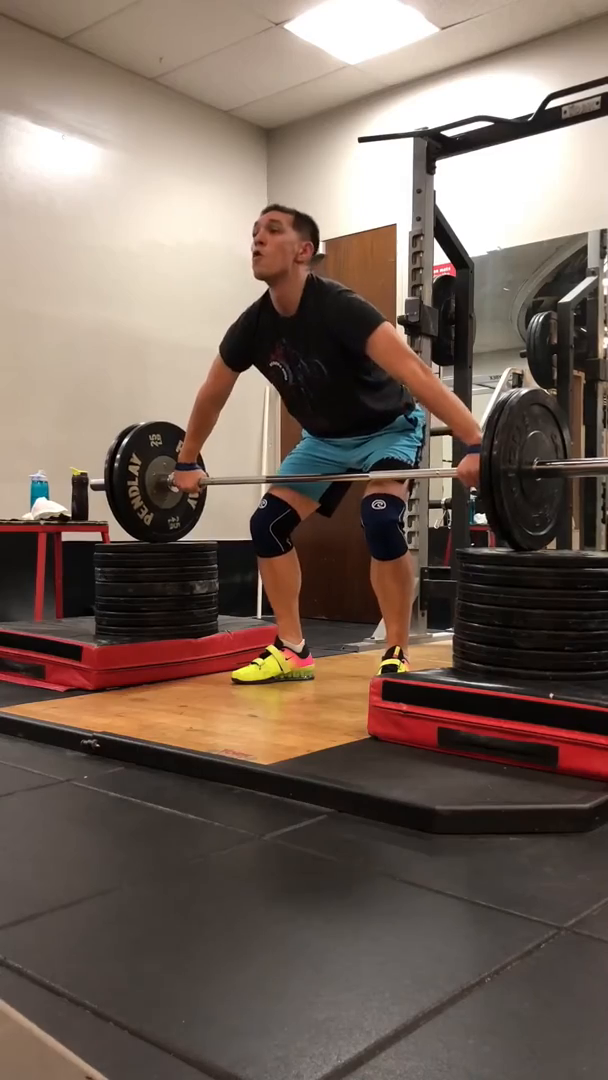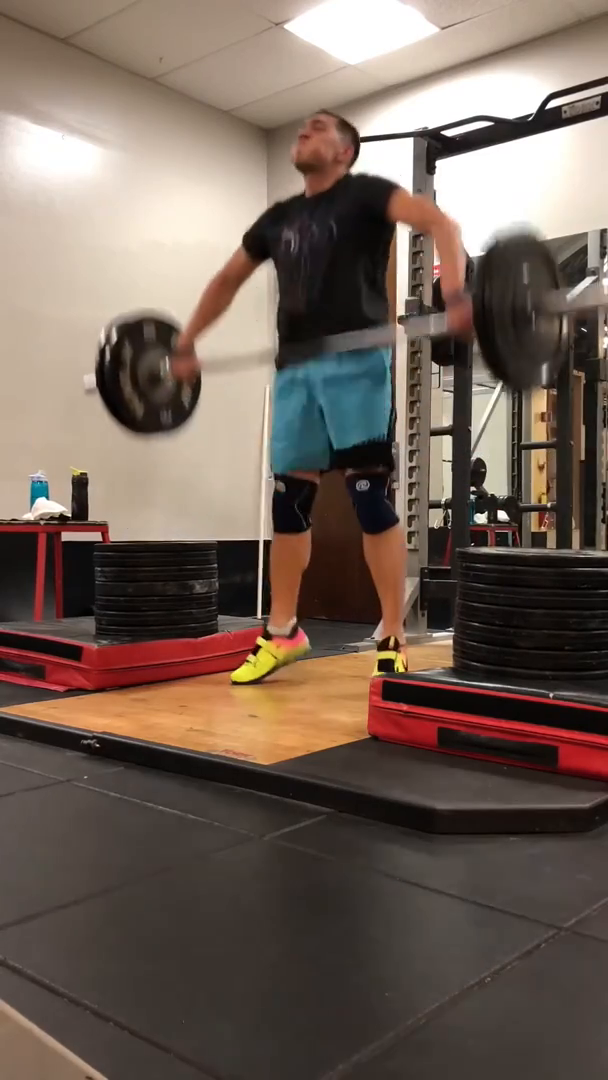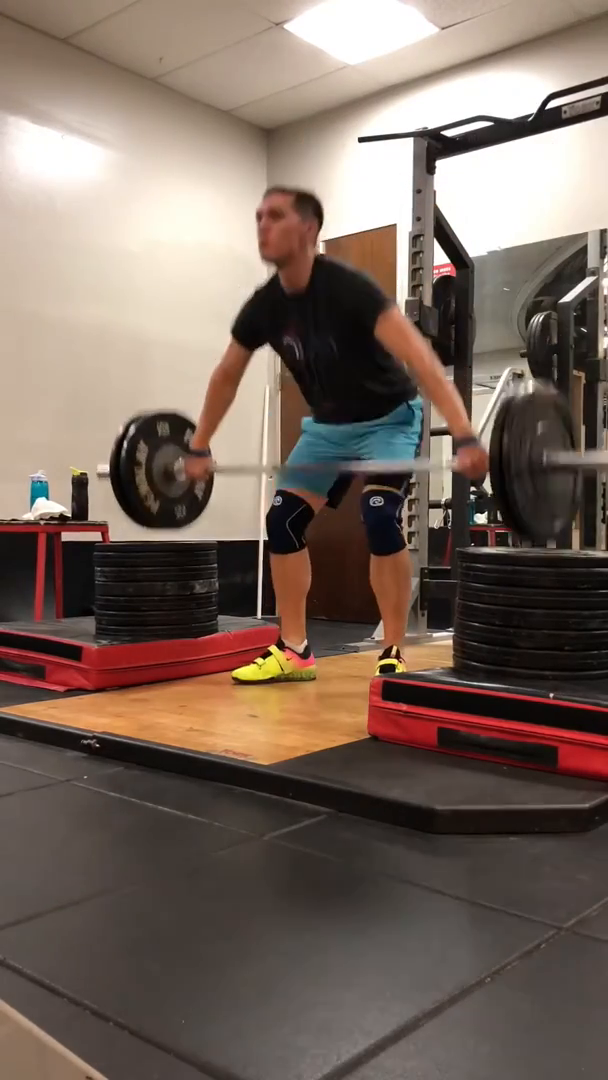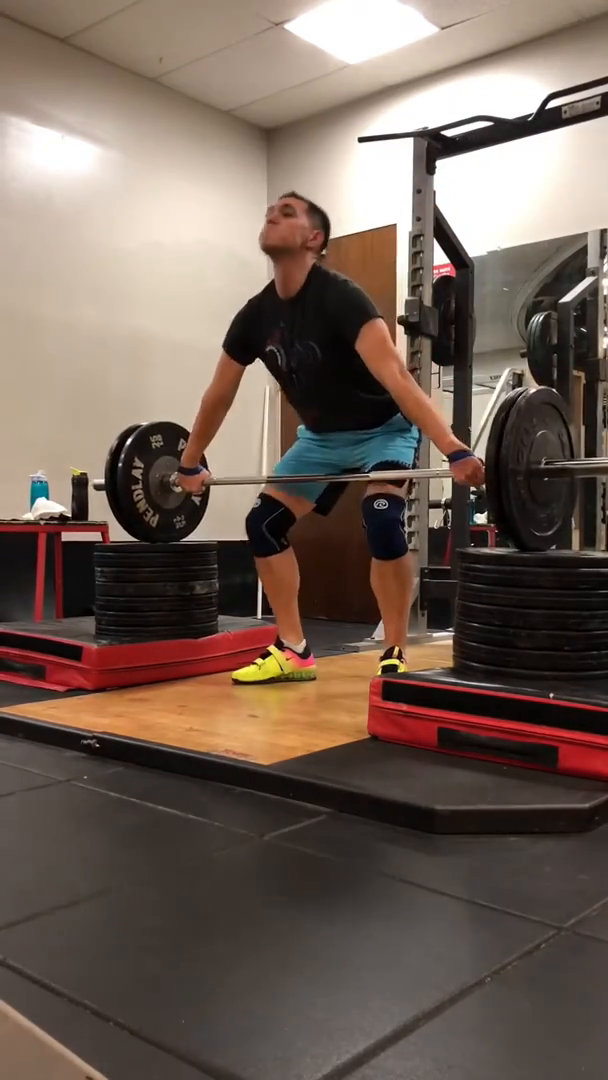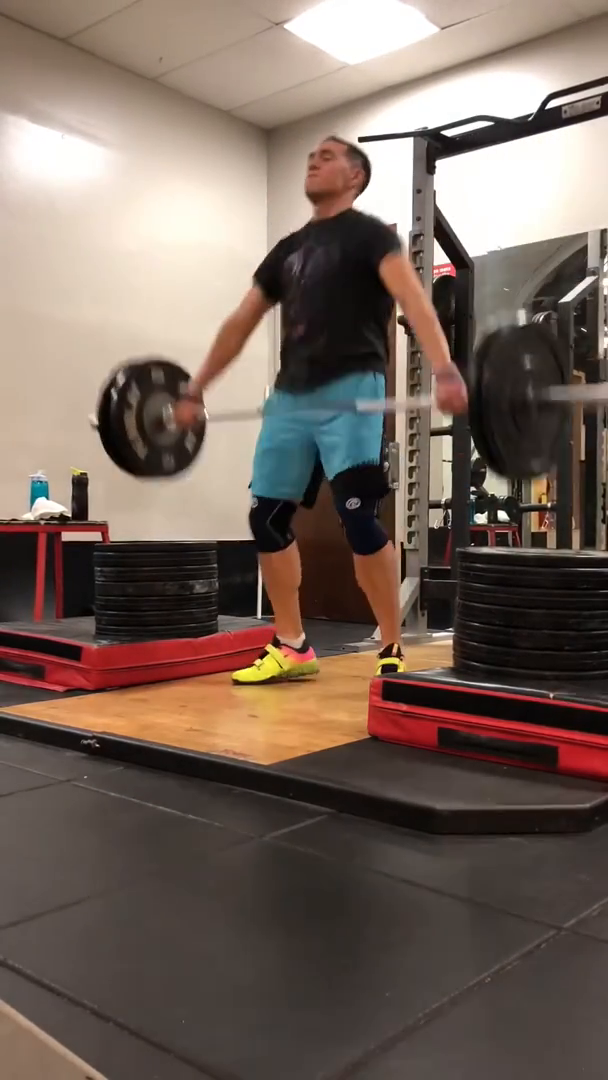
dt=1s
person 1, frame 1
left shoulder: (339, 307)
right shoulder: (253, 326)
left elbow: (415, 372)
right elbow: (211, 396)
left wrist: (475, 446)
right wrist: (187, 463)
left hip: (387, 428)
right hip: (324, 437)
left knee: (380, 521)
right knee: (268, 522)
left ankle: (397, 657)
right ankle: (292, 651)
person 1, frame 2
left shoulder: (362, 193)
right shoulder: (279, 217)
left elbow: (440, 224)
right elbow: (227, 279)
left wrist: (454, 292)
right wrist: (186, 345)
left hip: (356, 363)
right hip: (298, 368)
left knee: (367, 492)
right knee: (290, 500)
left ankle: (392, 646)
right ankle: (281, 633)
person 1, frame 3
left shoulder: (348, 288)
right shoulder: (264, 306)
left elbow: (418, 357)
right elbow: (226, 376)
left wrist: (464, 437)
right wrist: (199, 448)
left hip: (387, 418)
right hip: (328, 423)
left knee: (379, 516)
right knee: (282, 519)
left ankle: (393, 656)
right ankle: (293, 650)
person 1, frame 4
left shoulder: (339, 297)
right shoulder: (255, 315)
left elbow: (395, 376)
right elbow: (218, 395)
left wrist: (455, 452)
right wrist: (190, 462)
left hip: (381, 429)
right hip: (321, 435)
left knee: (381, 519)
right knee: (265, 520)
left ankle: (395, 657)
right ankle: (292, 650)
person 1, frame 5
left shoulder: (367, 233)
right shoulder: (290, 248)
left elbow: (412, 297)
right elbow: (241, 322)
left wrist: (446, 373)
right wrist: (194, 392)
left hip: (350, 390)
right hip: (291, 396)
left knee: (356, 512)
right knee: (266, 513)
left ankle: (393, 652)
right ankle: (291, 646)
